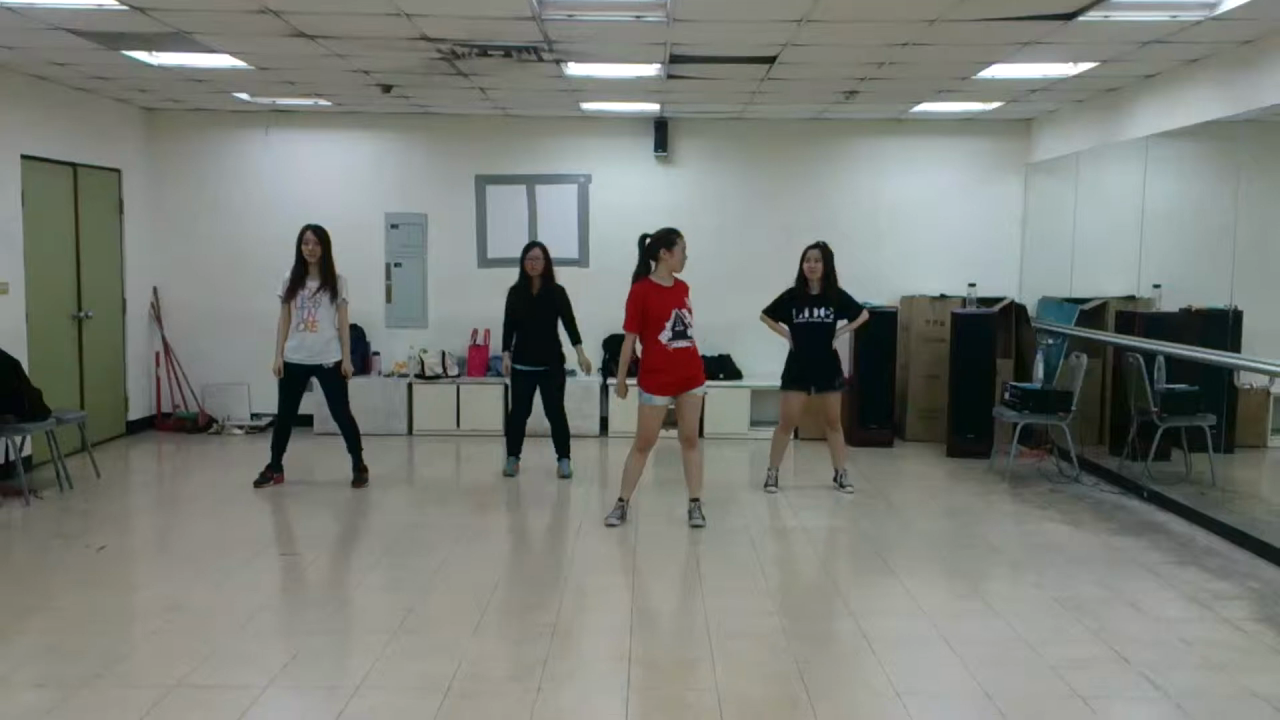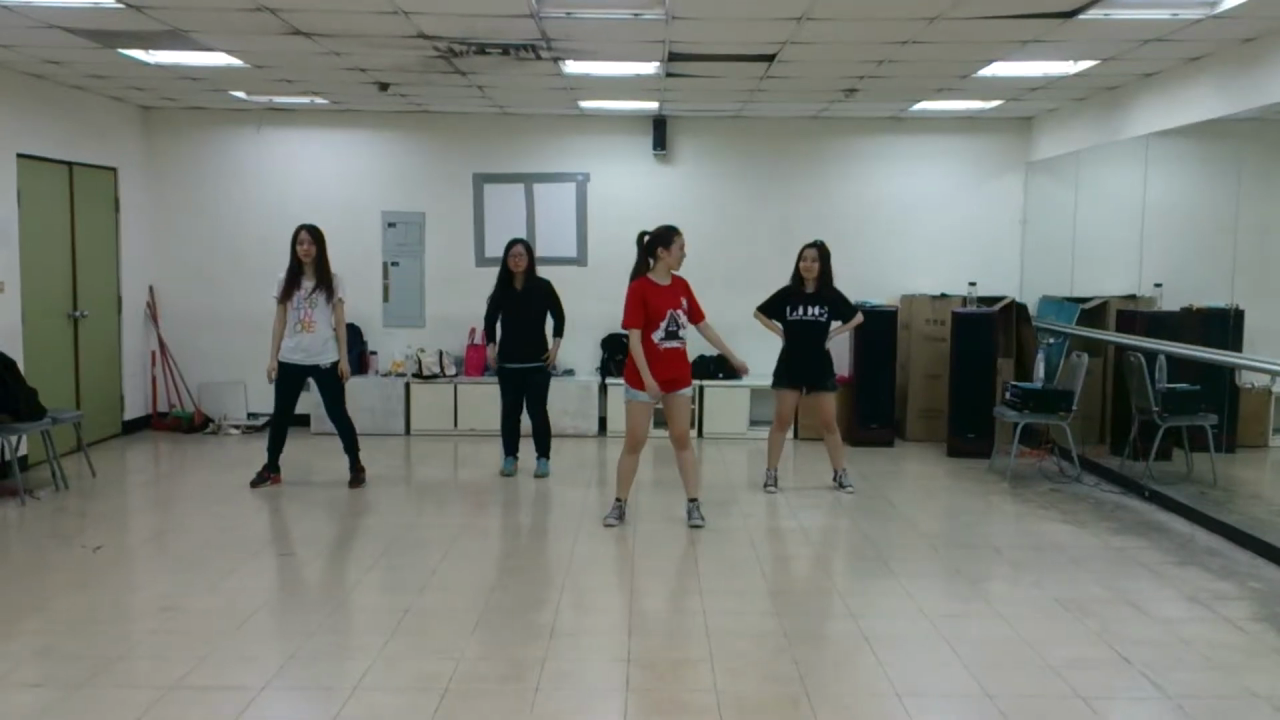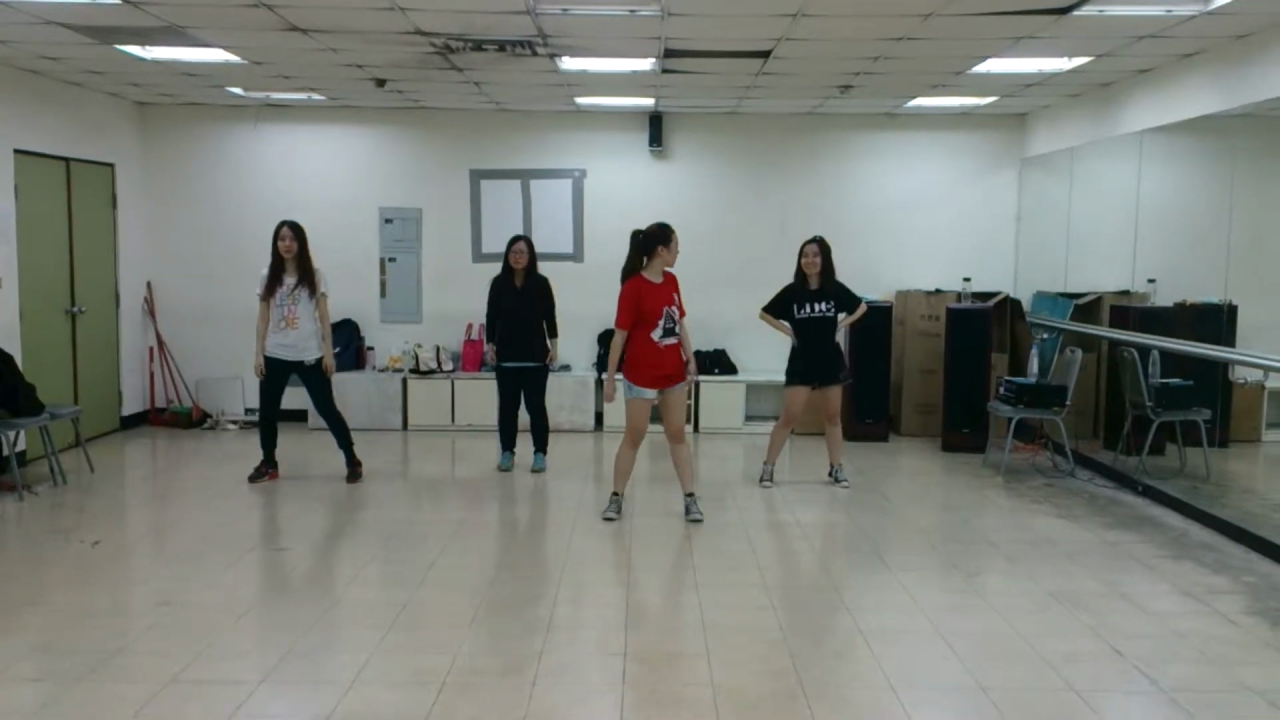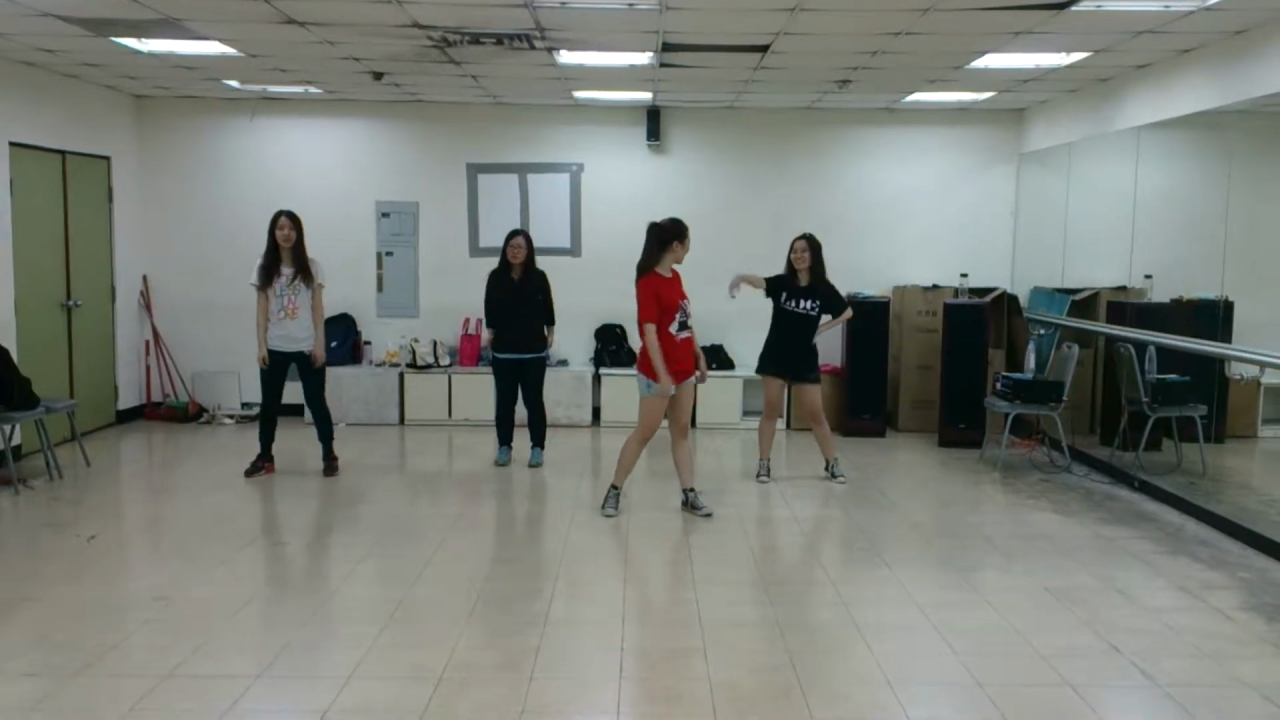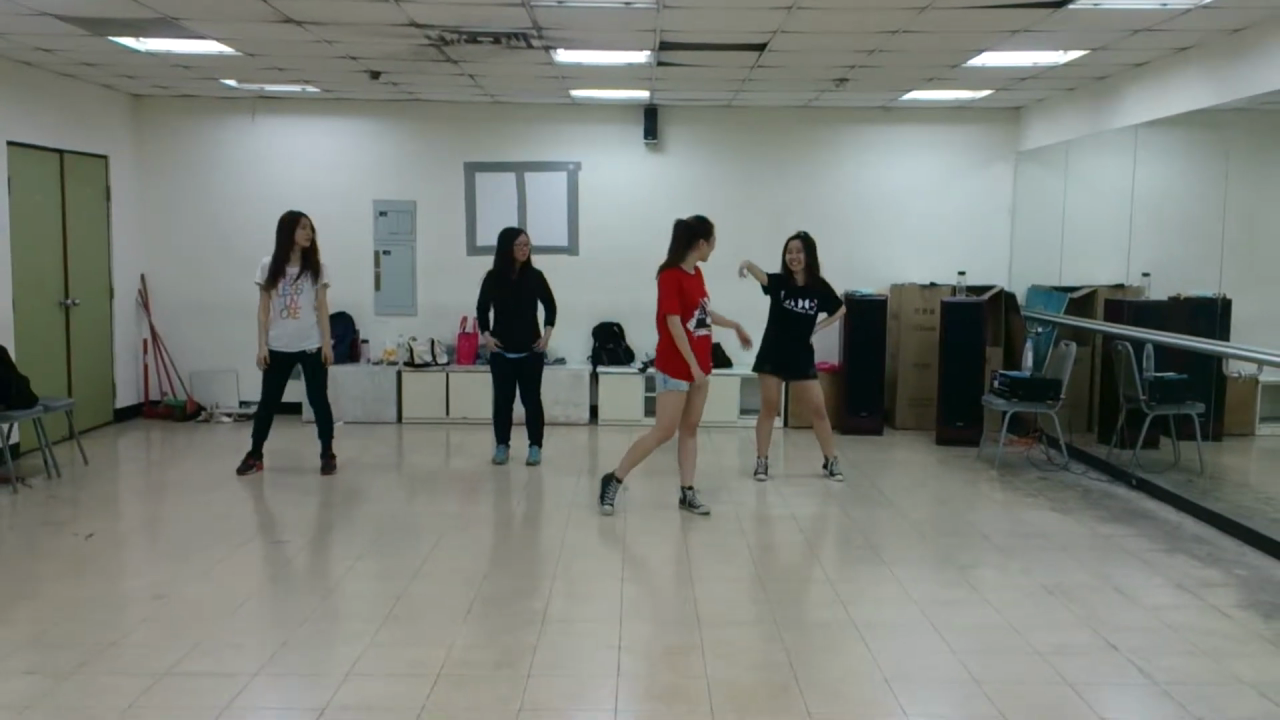
dt=0.5s
person 1, frame 1
left shoulder: (682, 288)
right shoulder: (641, 291)
right elbow: (630, 338)
right wrist: (621, 379)
left hip: (691, 377)
right hip: (655, 380)
left knee: (690, 440)
right knee: (643, 443)
left ankle: (695, 504)
right ankle: (622, 504)
person 1, frame 2
left shoulder: (682, 286)
right shoulder: (639, 287)
left elbow: (702, 325)
right elbow: (634, 337)
left wrist: (732, 357)
right wrist: (647, 378)
left hip: (679, 377)
right hip: (644, 379)
left knee: (682, 440)
right knee: (634, 442)
left ankle: (693, 504)
right ankle: (619, 504)
person 1, frame 3
left shoulder: (672, 281)
right shoulder: (633, 287)
right elbow: (620, 335)
left wrist: (691, 362)
right wrist: (610, 378)
left hip: (674, 373)
right hip: (642, 375)
left knee: (678, 434)
right knee: (634, 437)
left ankle: (690, 499)
right ankle: (616, 498)
person 1, frame 4
left shoulder: (675, 277)
right shoulder: (648, 283)
right elbow: (649, 332)
left wrist: (699, 357)
right wrist: (662, 375)
left hip: (684, 368)
right hip: (659, 371)
left knee: (681, 431)
right knee: (644, 433)
left ankle: (689, 494)
right ankle: (614, 491)
person 1, frame 5
left shoulder: (696, 273)
right shoulder: (670, 276)
right elbow: (674, 324)
left wrist: (736, 327)
right wrist: (693, 364)
left hip: (698, 365)
right hip: (675, 366)
left knee: (689, 429)
right knee: (663, 431)
left ankle: (687, 492)
right ankle: (613, 480)
person 2, frame 1
left shoulder: (336, 281)
right shoulder: (291, 280)
left elbow: (343, 322)
right elbow: (284, 321)
left wrist: (347, 358)
right wrist: (278, 355)
left hip: (329, 360)
right hip: (295, 359)
left knee: (341, 413)
right knee: (285, 414)
left ankle: (359, 467)
right ankle: (274, 468)
person 2, frame 2
left shoulder: (331, 281)
right shoulder: (286, 281)
left elbow: (340, 322)
right elbow: (279, 322)
left wrist: (344, 358)
right wrist: (273, 358)
left hip: (325, 359)
right hip: (291, 360)
left knee: (338, 413)
right knee: (281, 414)
left ankle: (356, 467)
right ankle: (271, 468)
person 2, frame 3
left shoulder: (314, 276)
right shoulder: (269, 277)
left elbow: (323, 317)
right elbow: (263, 318)
left wrist: (328, 353)
right wrist: (259, 354)
left hip: (309, 355)
right hip: (275, 356)
left knee: (326, 408)
right knee: (267, 410)
left ankle: (352, 461)
right ankle: (269, 463)
person 2, frame 4
left shoulder: (311, 266)
right shoulder: (264, 267)
left elbow: (318, 308)
right elbow: (261, 309)
left wrist: (320, 343)
right wrist: (261, 345)
left hip: (307, 346)
right hip: (276, 347)
left knee: (316, 401)
right knee: (269, 403)
left ankle: (329, 456)
right ankle: (265, 457)
person 2, frame 5
left shoulder: (316, 266)
right shoulder: (269, 266)
left elbow: (322, 307)
right elbow: (264, 308)
left wrist: (327, 342)
right wrist: (262, 345)
left hip: (311, 346)
right hip: (279, 347)
left knee: (319, 400)
right knee: (268, 401)
left ankle: (328, 454)
right ankle: (255, 455)
person 3, frame 1
left shoulder: (836, 295)
right shoulder: (793, 296)
left elbow: (863, 315)
right elbow: (766, 316)
left wrist: (840, 333)
right wrist: (787, 334)
left hip: (828, 366)
right hip: (797, 367)
left knee: (833, 423)
right knee: (787, 422)
left ankle: (840, 474)
right ankle: (772, 472)
person 3, frame 2
left shoulder: (831, 296)
right shoulder: (787, 294)
left elbow: (857, 317)
right elbow: (760, 313)
left wrist: (833, 334)
right wrist: (780, 332)
left hip: (820, 366)
right hip: (790, 366)
left knee: (829, 423)
right knee: (782, 422)
left ankle: (840, 474)
right ankle: (771, 473)
person 3, frame 3
left shoulder: (835, 289)
right shoulder: (792, 291)
left elbow: (861, 307)
right elbow: (765, 314)
left wrist: (840, 326)
right wrist: (788, 331)
left hip: (830, 361)
right hip: (801, 363)
left knee: (832, 417)
right knee: (788, 418)
left ankle: (836, 468)
right ankle: (768, 467)
person 3, frame 4
left shoulder: (823, 288)
right shoulder: (781, 282)
left elbow: (846, 312)
right elbow: (760, 283)
left wrist: (822, 329)
right wrist: (741, 279)
left hip: (805, 359)
right hip: (775, 357)
left knee: (816, 414)
right knee: (771, 411)
left ankle: (832, 463)
right ankle: (764, 463)
person 3, frame 5
left shoulder: (819, 287)
right shoulder: (779, 282)
left elbow: (840, 310)
right elbow: (762, 277)
left wrist: (818, 327)
right wrist: (748, 266)
left hip: (802, 357)
right hip: (773, 355)
left knee: (818, 410)
right knee: (769, 408)
left ankle: (831, 461)
right ankle: (761, 461)
person 4, frame 1
left shoulder: (556, 292)
right shoulder: (516, 292)
left elbow: (569, 323)
right elbow: (509, 326)
left wrist: (581, 353)
right wrist: (505, 355)
left hip: (551, 363)
right hip: (522, 363)
left knee: (555, 412)
right knee: (518, 412)
left ankle: (563, 459)
right ankle: (512, 458)
person 4, frame 2
left shoulder: (543, 287)
right shoulder: (501, 289)
left elbow: (559, 317)
right elbow: (490, 320)
left wrist: (555, 346)
right wrist: (491, 346)
left hip: (537, 360)
right hip: (508, 360)
left knee: (537, 410)
right knee: (510, 410)
left ankle: (543, 458)
right ankle: (510, 458)
person 4, frame 3
left shoulder: (540, 283)
right shoulder: (499, 283)
left elbow: (549, 316)
right elbow: (491, 317)
left wrist: (553, 347)
right wrist: (490, 346)
left hip: (536, 356)
right hip: (506, 357)
left knee: (535, 406)
right knee: (507, 406)
left ankle: (540, 453)
right ankle: (507, 453)
person 4, frame 4
left shoulder: (538, 277)
right shoulder: (496, 276)
left elbow: (547, 306)
right elbow: (489, 305)
left wrist: (550, 333)
right wrist: (490, 331)
left hip: (533, 350)
right hip: (503, 350)
left knee: (533, 400)
right knee: (505, 400)
left ankle: (537, 448)
right ankle: (504, 447)
person 4, frame 5
left shoulder: (535, 276)
right shoulder: (493, 277)
left elbow: (550, 305)
right elbow: (482, 308)
left wrist: (547, 333)
right wrist: (486, 334)
left hip: (531, 348)
right hip: (501, 349)
left knee: (531, 398)
right knee: (503, 398)
left ankle: (535, 446)
right ankle: (502, 445)
